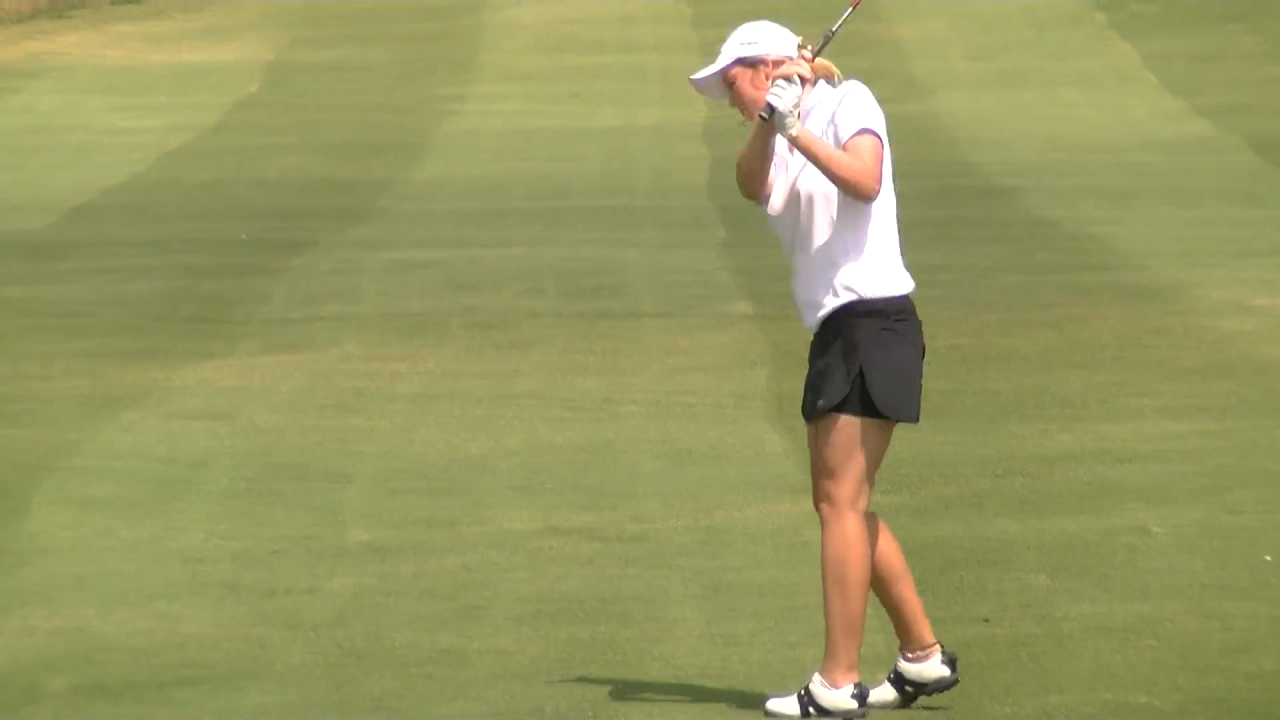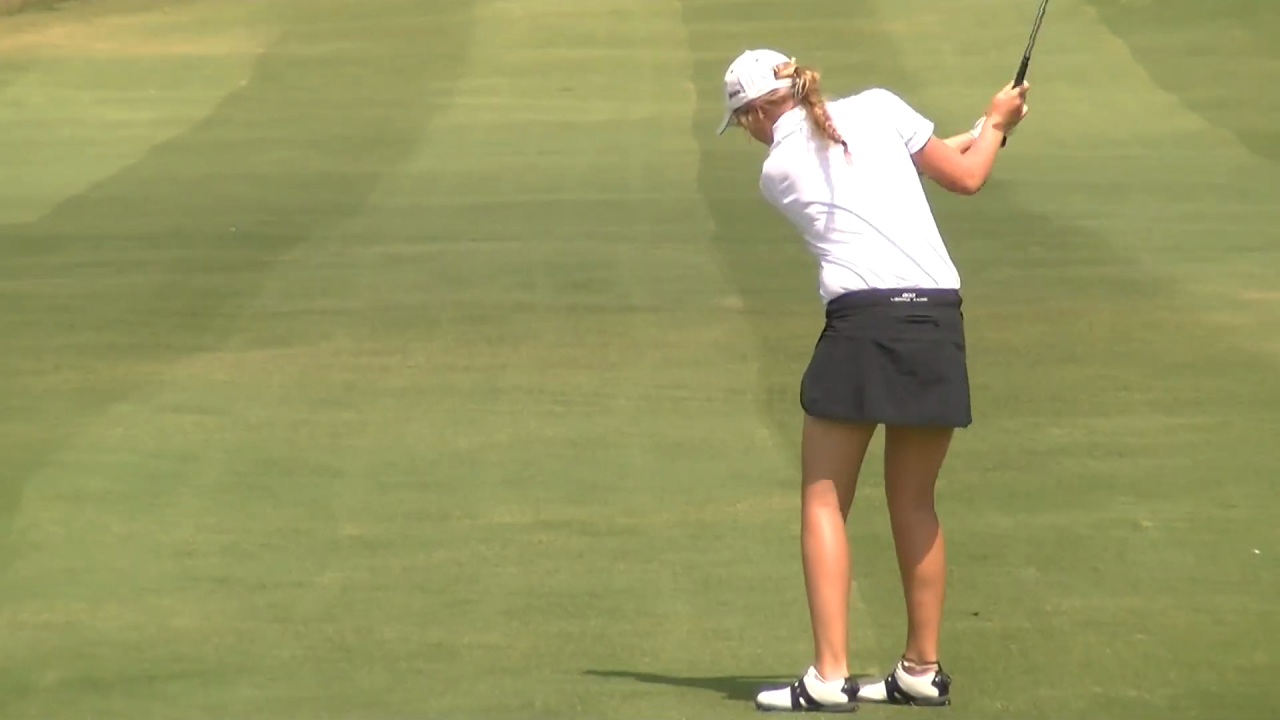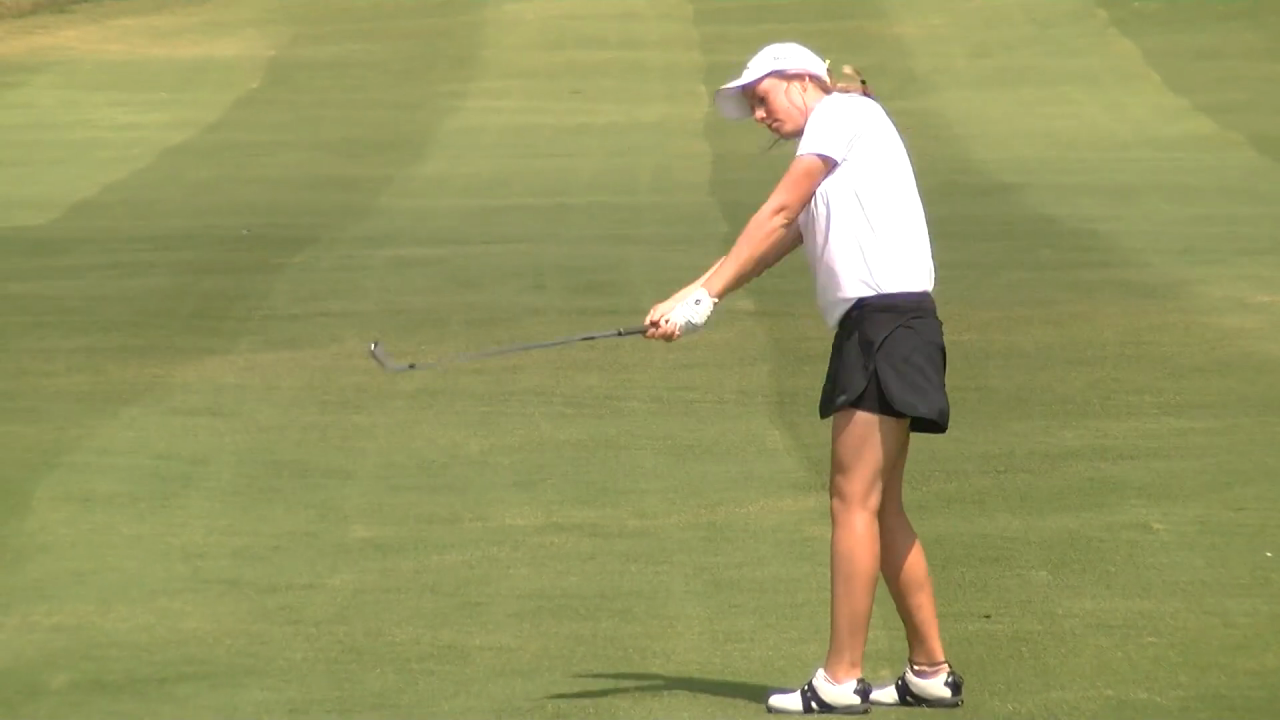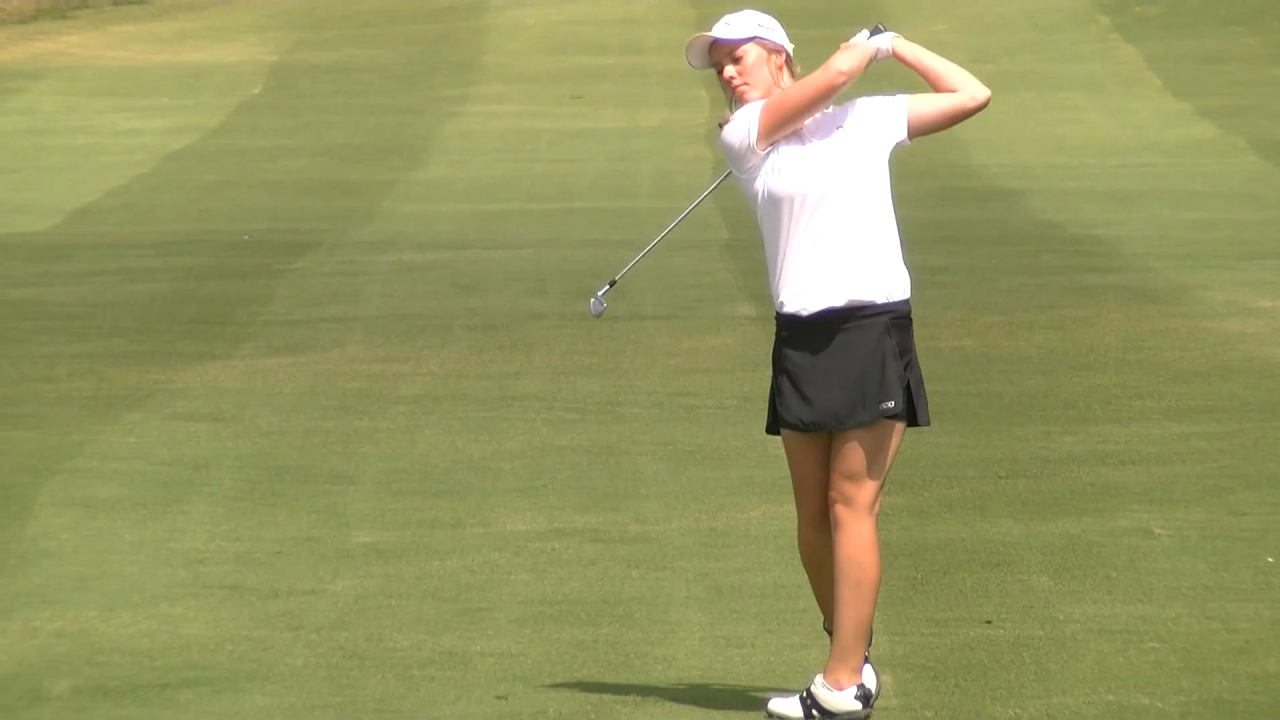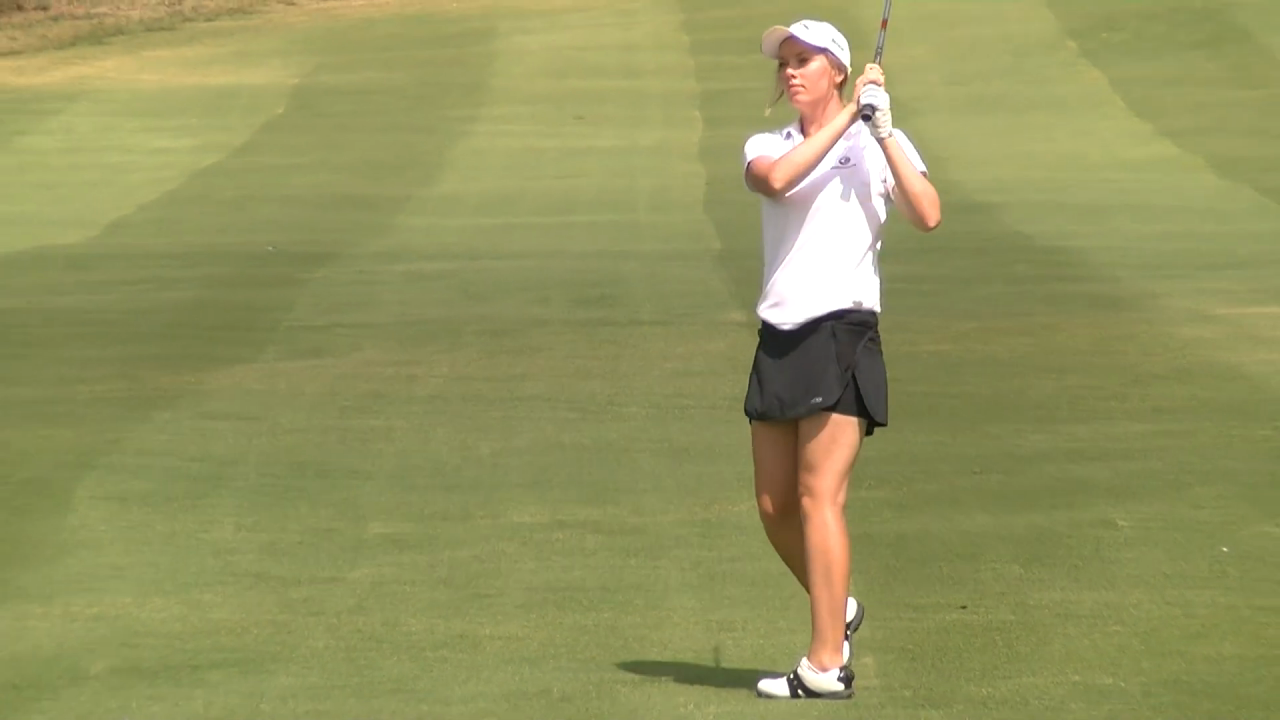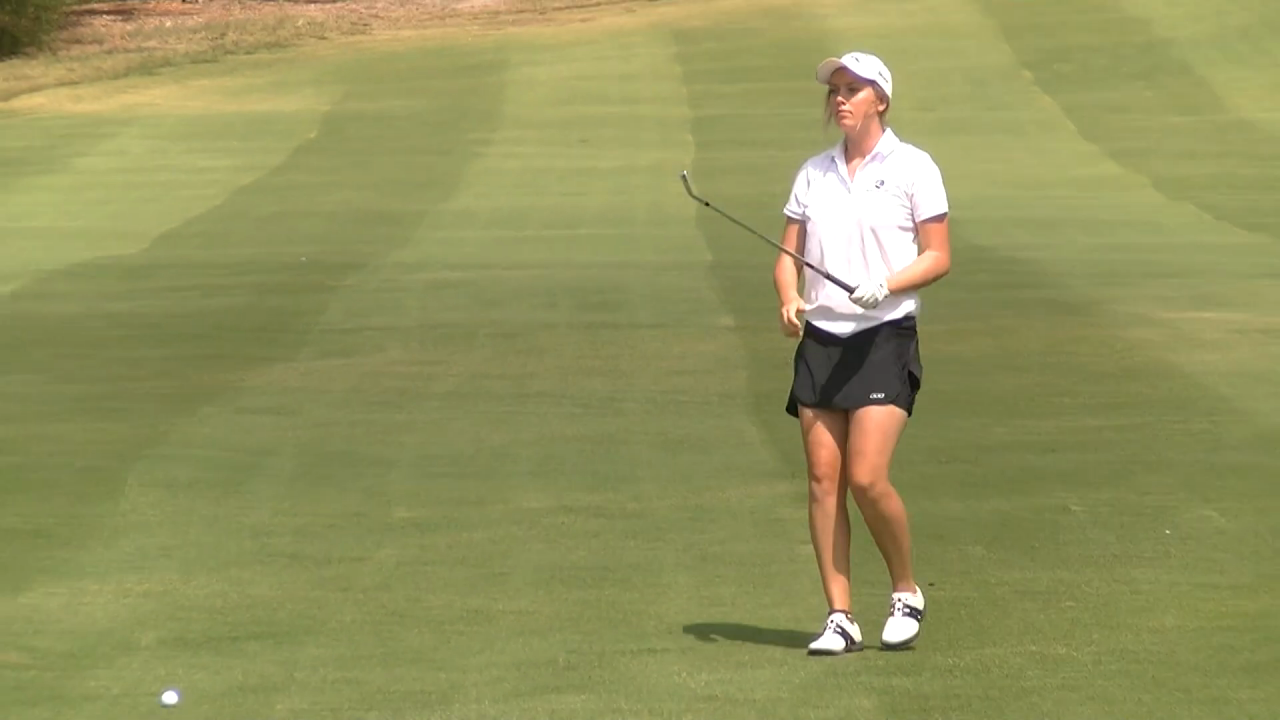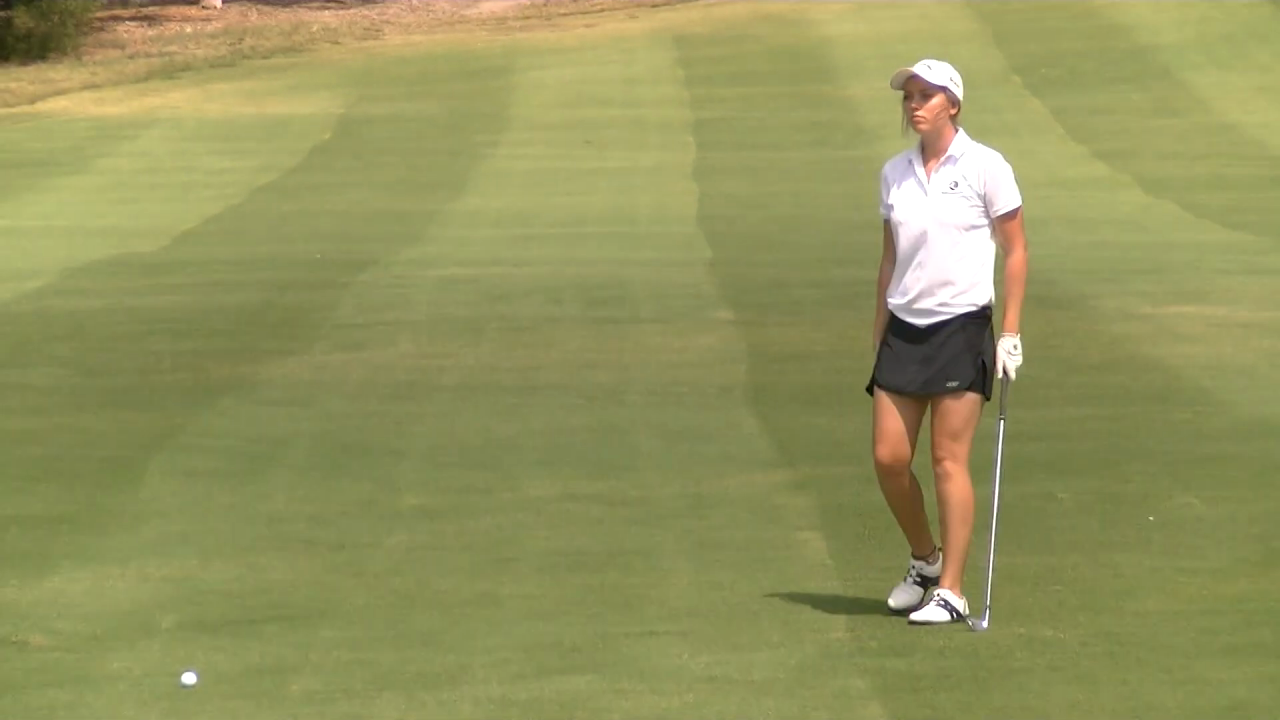
dt=0.7s
person 1, frame 1
left shoulder: (846, 103)
right shoulder: (766, 146)
left elbow: (864, 183)
right elbow: (751, 186)
left wrist: (796, 128)
right wrist: (773, 118)
left hip: (874, 324)
right hip: (833, 334)
left knee: (841, 503)
right knee: (842, 506)
right ankle: (924, 654)
person 1, frame 2
left shoulder: (776, 174)
right shoulder: (872, 107)
right elbow: (965, 177)
left wrist: (979, 125)
right wrist: (998, 122)
left hip: (863, 327)
right hip: (937, 321)
left knee: (822, 503)
right knee: (913, 503)
left ankle: (831, 678)
right ankle: (923, 671)
person 1, frame 3
left shoulder: (847, 111)
right shoulder: (838, 159)
left elbow: (776, 211)
right elbow: (782, 239)
left wrist: (702, 290)
right wrist: (699, 299)
left hip: (890, 327)
right hip: (876, 332)
left knee: (853, 503)
right knee: (878, 508)
person 1, frame 4
left shoulder: (869, 118)
right shoulder: (741, 134)
left elbow: (972, 96)
right elbow: (834, 76)
left wrist: (893, 43)
right wrist: (866, 48)
left hip: (875, 331)
right hip: (801, 339)
left knee: (851, 507)
right knee: (812, 515)
right ankle: (849, 642)
person 1, frame 5
left shoulder: (877, 145)
right shoulder: (762, 147)
left elbow: (928, 216)
right elbow: (778, 177)
left wrist: (882, 125)
right wrist: (847, 111)
left hip: (841, 334)
right hip: (778, 340)
left knee: (817, 499)
right knee: (773, 505)
left ankle: (826, 665)
right ankle: (837, 610)
person 1, frame 6
left shoulder: (913, 166)
right shoulder: (812, 173)
left elbow: (938, 257)
right elbow: (788, 258)
left wrist: (888, 285)
right wrist: (789, 303)
left hip: (882, 343)
right hip: (820, 343)
left knee: (867, 479)
right knee: (823, 480)
left ankle: (906, 590)
right ankle: (839, 617)
person 1, frame 7
left shoulder: (987, 166)
right shoulder: (894, 171)
left elbow: (1015, 253)
left wrist: (1011, 333)
right wrist: (878, 331)
left hip: (962, 328)
right hip: (904, 331)
left knee: (948, 461)
right knee: (888, 458)
left ankle: (951, 592)
right ankle: (925, 560)
